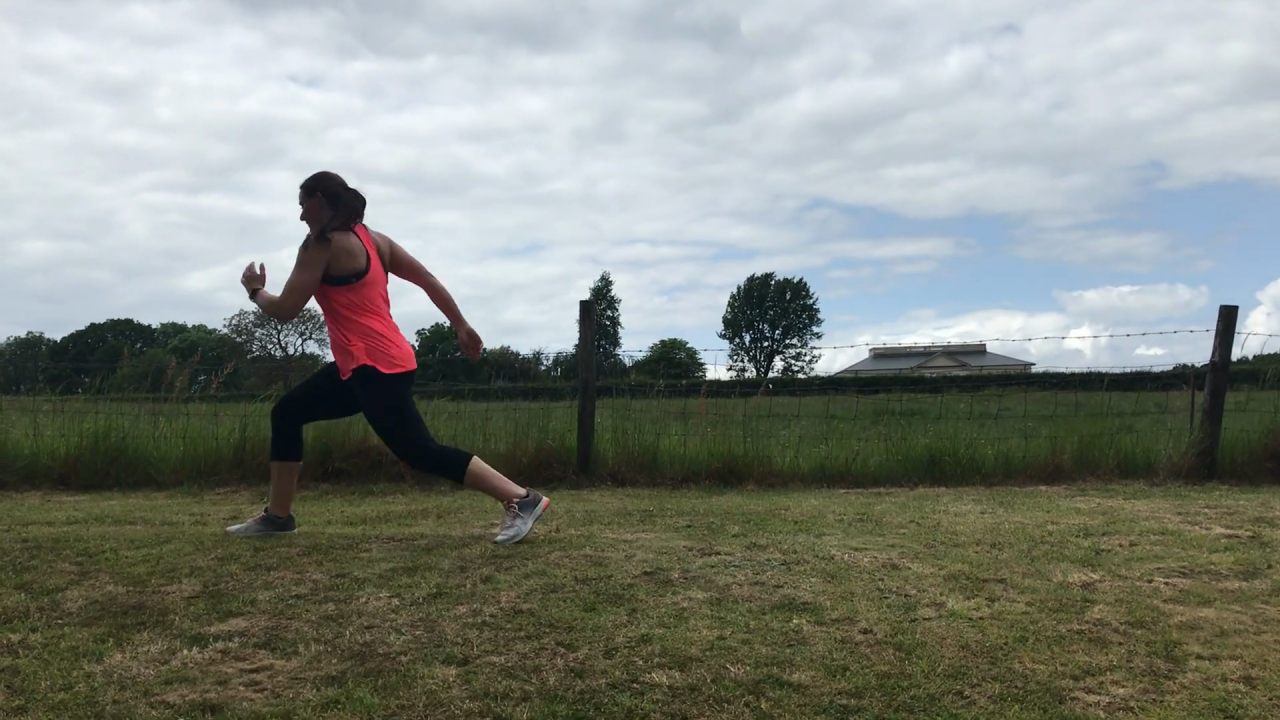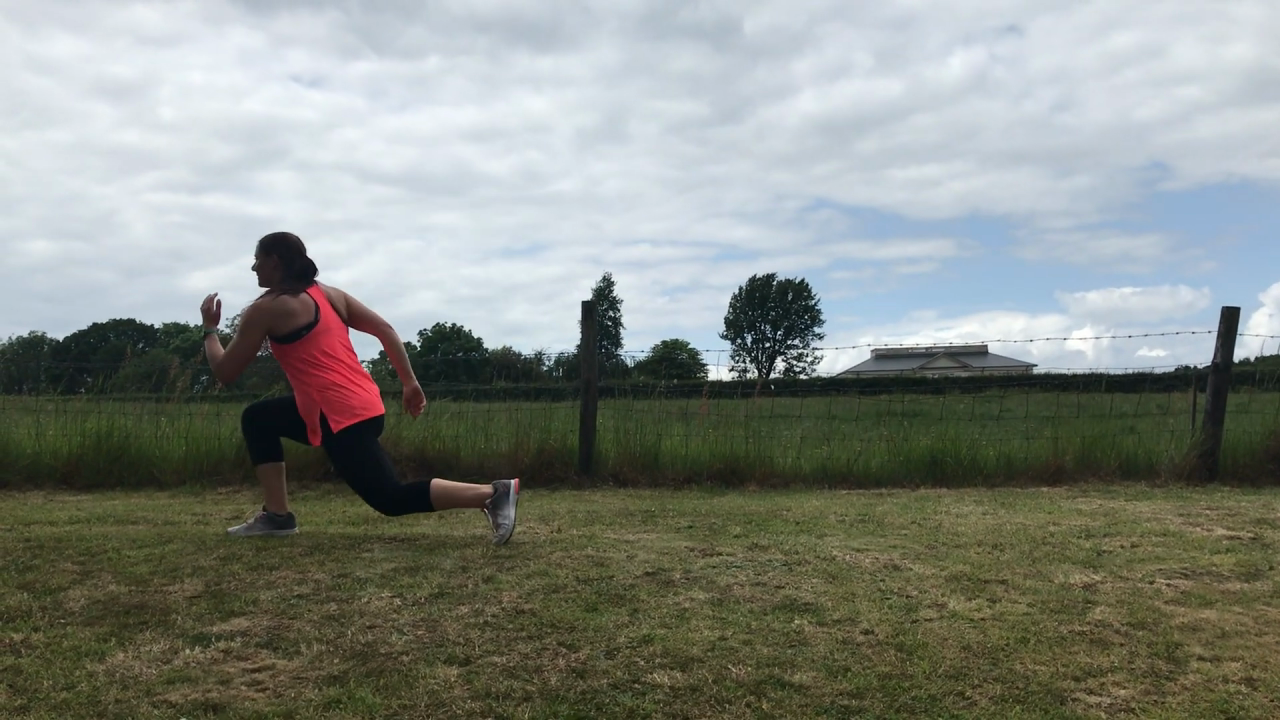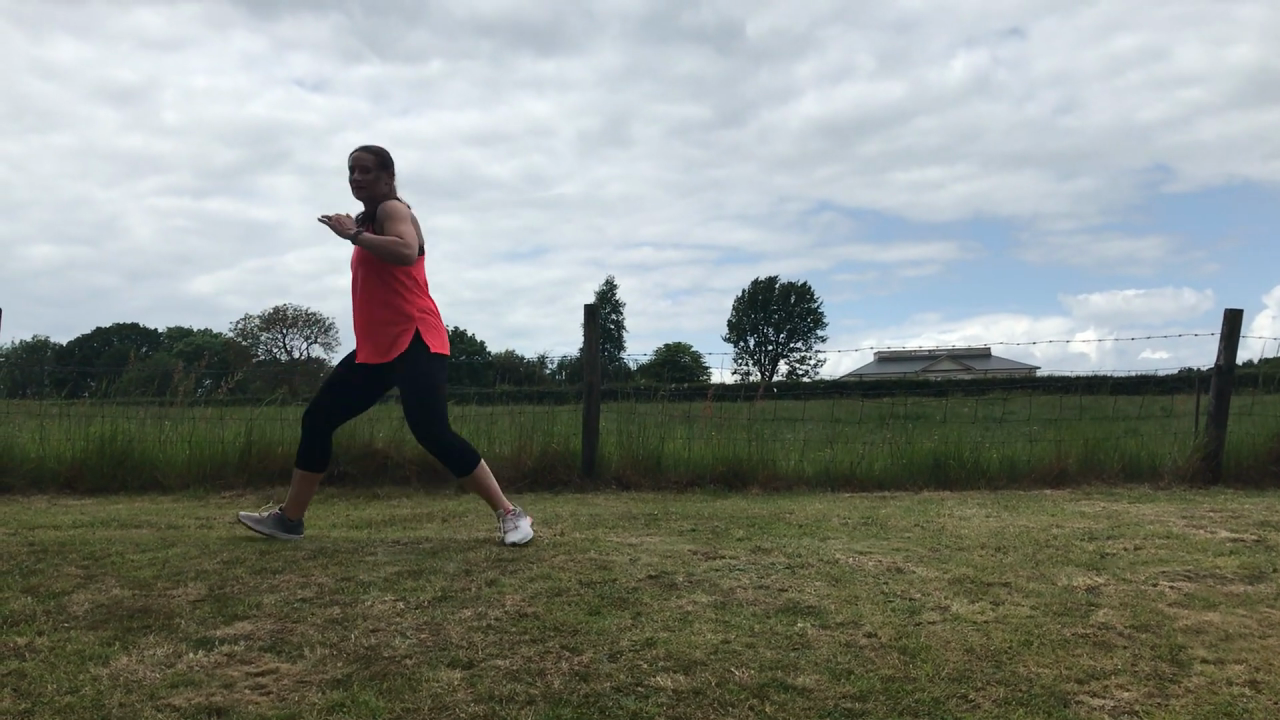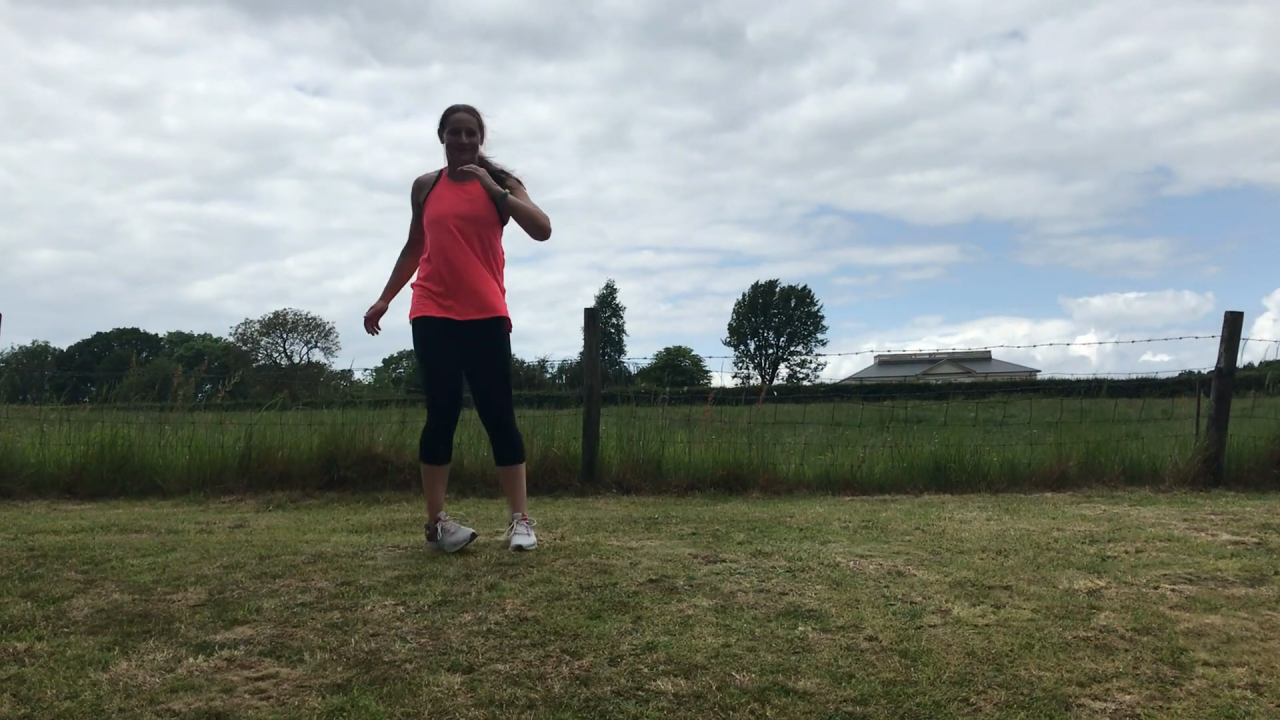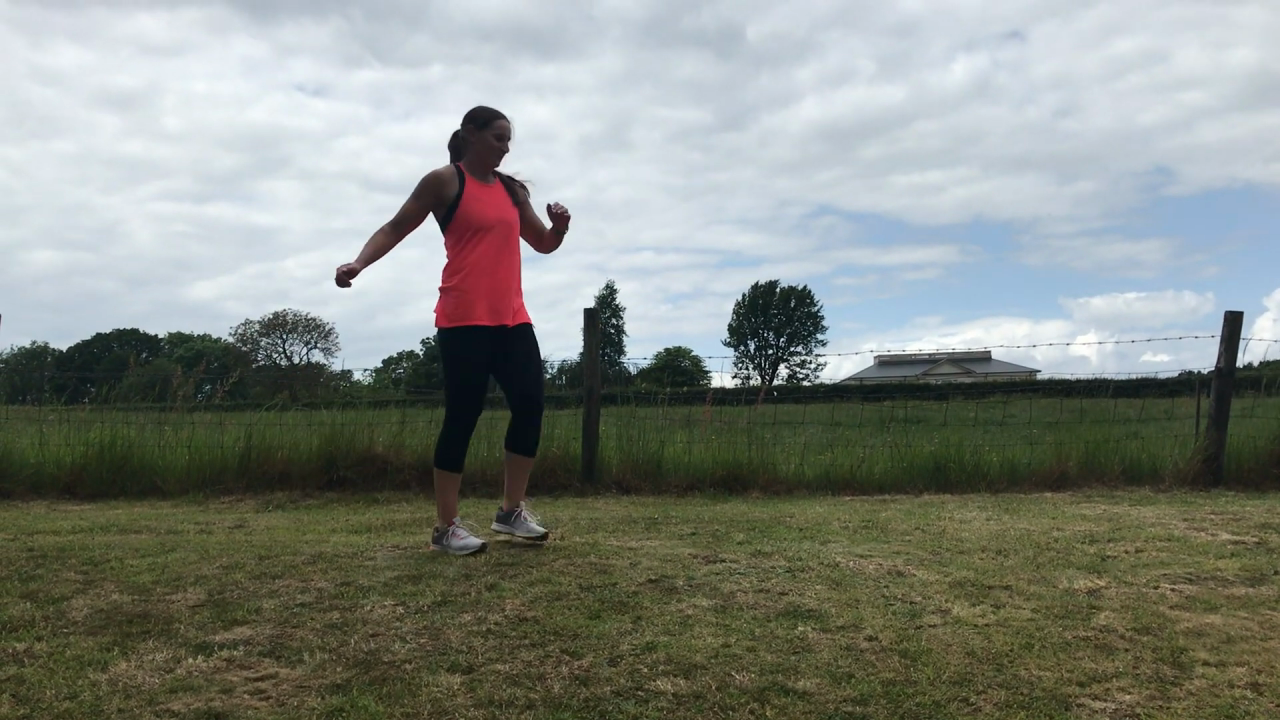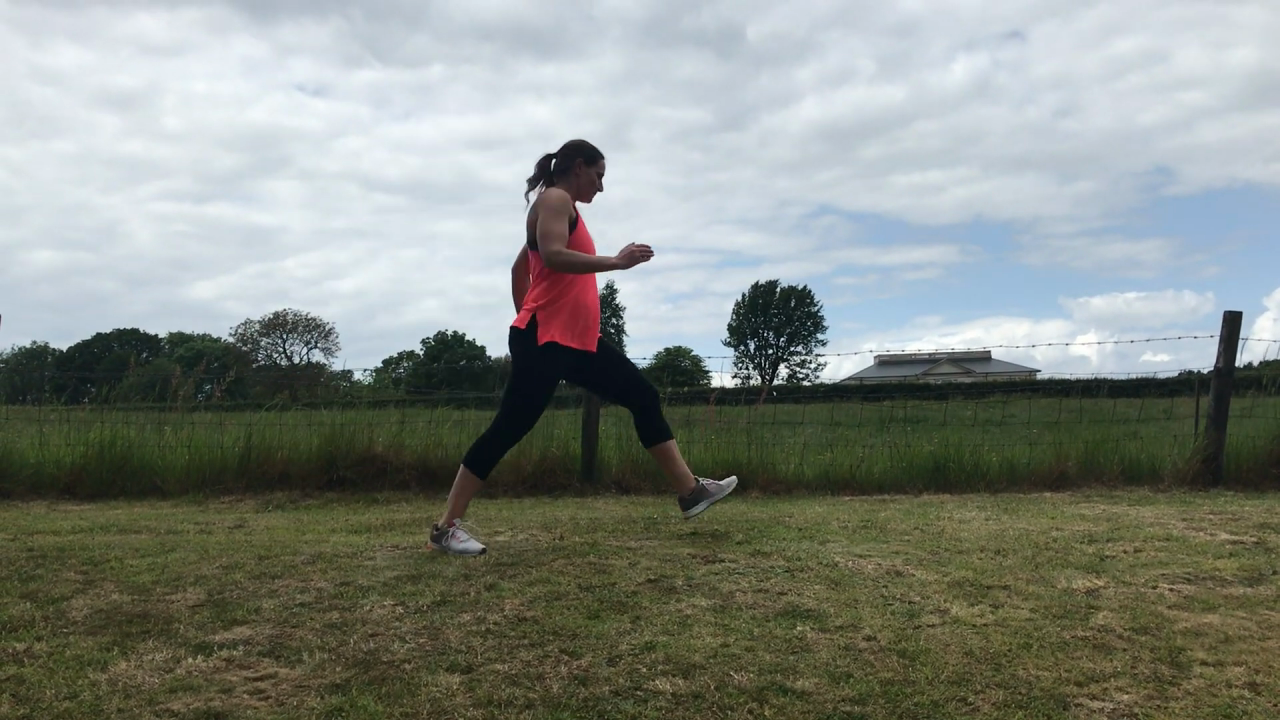
dt=0.4s
person 1, frame 1
left shoulder: (322, 244)
right shoulder: (372, 239)
left elbow: (285, 309)
right elbow: (428, 280)
left wrist: (255, 290)
right wrist: (461, 326)
left hip: (373, 366)
right hip: (367, 363)
left knee: (420, 451)
right knee: (287, 412)
left ankle: (520, 501)
right ankle: (278, 515)
person 1, frame 2
left shoulder: (267, 307)
right shoulder: (328, 294)
left elbow: (226, 371)
right elbow: (386, 330)
left wrist: (209, 328)
right wrist: (409, 382)
left hip: (341, 413)
right hip: (342, 405)
left knee: (387, 497)
right knee: (256, 419)
left ankle: (495, 494)
right ankle: (276, 514)
person 1, frame 3
left shoulder: (391, 211)
right shoulder: (373, 220)
left elbow: (406, 252)
left wrist: (353, 235)
left hip: (416, 343)
right hip: (375, 347)
left knee: (433, 434)
right knee: (317, 418)
left ankle: (511, 514)
right ankle: (288, 517)
person 1, frame 4
left shoulder: (499, 181)
right shoulder: (426, 186)
left elbow: (542, 229)
right elbow: (415, 247)
left wrist: (495, 190)
right wrist: (382, 300)
left hip: (486, 312)
right hip: (433, 313)
left knee: (498, 413)
right knee: (443, 410)
left ankle: (520, 519)
right ankle: (437, 519)
person 1, frame 5
left shoulder: (512, 190)
right shoulder: (444, 181)
left elbow: (546, 245)
right elbow: (393, 229)
left wrist: (559, 225)
right wrist: (358, 263)
left hip: (509, 317)
right hip: (462, 318)
left knee: (530, 403)
right knee: (463, 417)
left ankle: (513, 509)
right ankle: (445, 526)
person 1, frame 6
left shoulder: (565, 207)
right shoulder: (555, 200)
left elbow: (521, 267)
right elbow: (548, 255)
left wrist: (525, 320)
right wrist: (615, 260)
left hip: (580, 340)
right hip: (548, 338)
left knee: (645, 398)
right knee: (510, 427)
left ankle: (691, 491)
right ankle: (446, 525)
